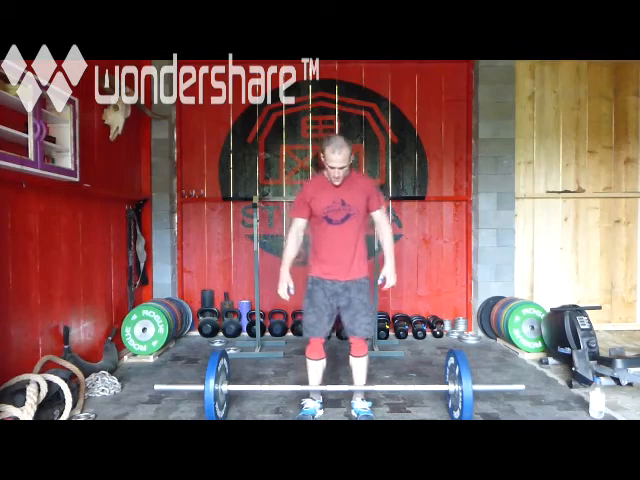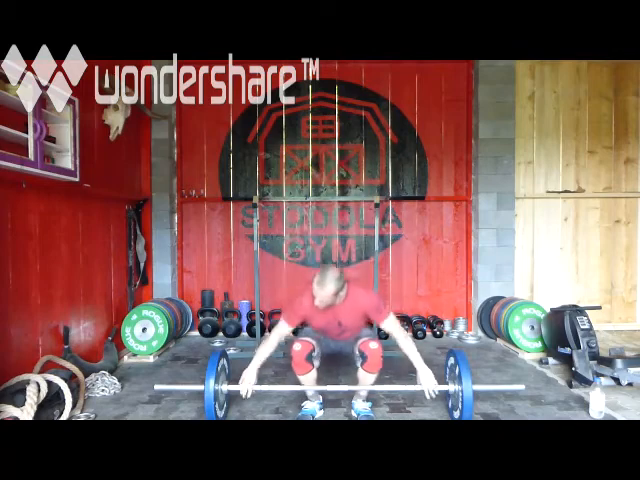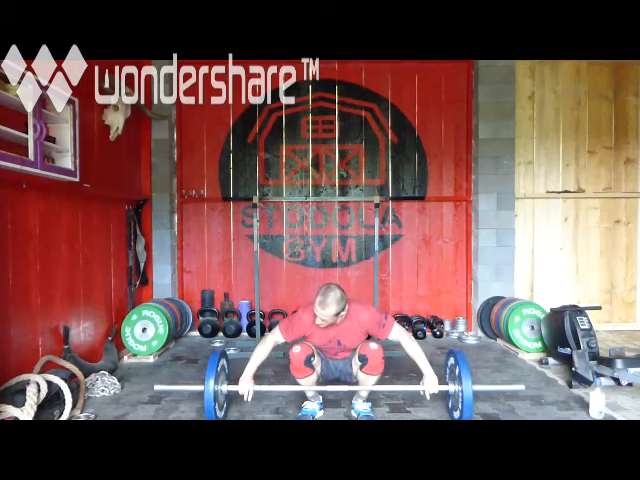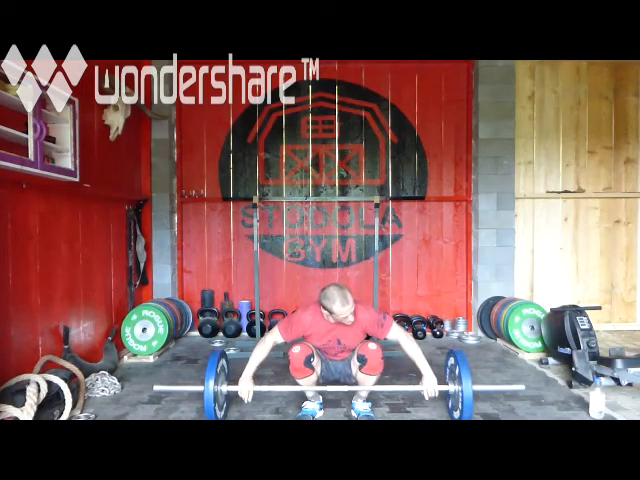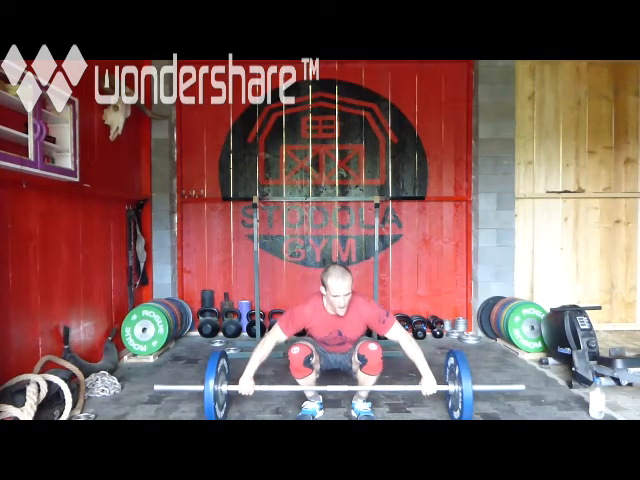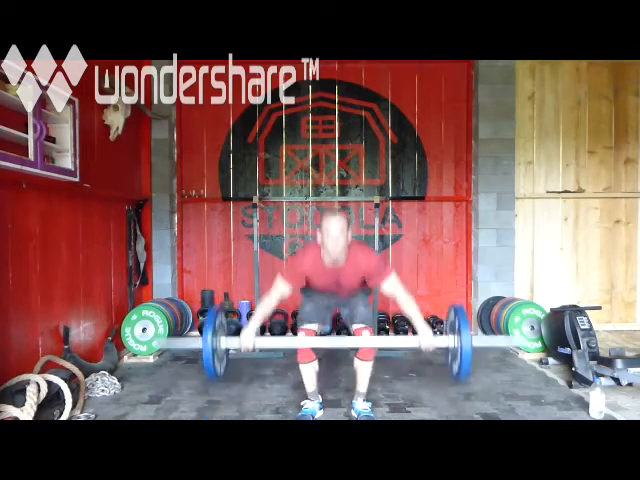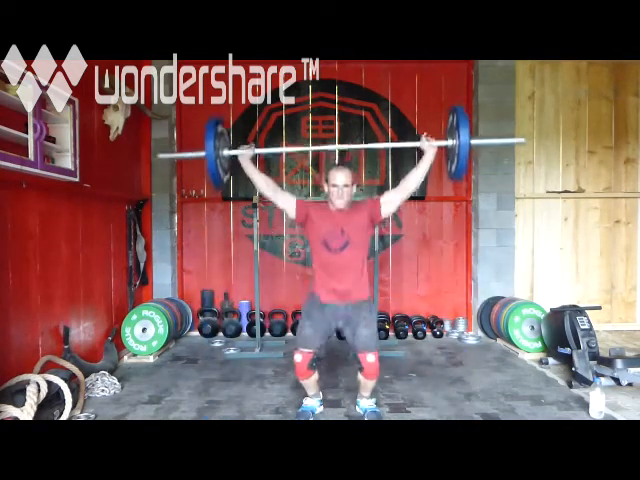
dt=0.7s
person 1, frame 1
left shoulder: (366, 186)
right shoulder: (310, 189)
left elbow: (382, 223)
right elbow: (296, 232)
left wrist: (389, 262)
right wrist: (284, 271)
left hip: (356, 278)
right hip: (319, 279)
left knee: (358, 339)
right knee: (315, 339)
left ankle: (359, 400)
right ankle: (314, 400)
person 1, frame 2
left shoulder: (363, 298)
right shoulder: (306, 301)
left elbow: (398, 331)
right elbow: (277, 333)
left wrist: (422, 369)
right wrist: (252, 369)
left hip: (353, 338)
right hip: (320, 337)
left knee: (373, 349)
right knee: (299, 349)
left ankle: (360, 400)
right ankle: (313, 400)
person 1, frame 3
left shoulder: (364, 315)
right shoulder: (305, 317)
left elbow: (404, 337)
right elbow: (270, 339)
left wrist: (428, 374)
right wrist: (247, 376)
left hip: (352, 364)
right hip: (321, 364)
left knee: (374, 351)
right knee: (298, 352)
left ankle: (360, 401)
right ankle: (313, 401)
person 1, frame 4
left shoulder: (364, 314)
right shoulder: (305, 317)
left elbow: (403, 336)
right elbow: (269, 339)
left wrist: (427, 374)
right wrist: (246, 377)
left hip: (353, 366)
right hip: (319, 366)
left knee: (373, 351)
right knee: (298, 352)
left ankle: (360, 401)
right ankle: (313, 401)
person 1, frame 5
left shoulder: (366, 308)
right shoulder: (306, 310)
left elbow: (403, 337)
right elbow: (271, 338)
left wrist: (427, 375)
right wrist: (247, 375)
left hip: (352, 355)
right hip: (321, 354)
left knee: (373, 351)
right knee: (297, 353)
left ankle: (360, 401)
right ankle: (313, 401)
person 1, frame 6
left shoulder: (364, 258)
right shoulder: (306, 259)
left elbow: (398, 290)
right elbow: (275, 293)
left wrist: (422, 328)
right wrist: (251, 328)
left hip: (355, 294)
right hip: (317, 295)
left knee: (365, 338)
right knee: (305, 338)
left ankle: (360, 402)
right ankle: (312, 403)
person 1, frame 7
left shoulder: (366, 213)
right shoulder: (310, 213)
left elbow: (404, 190)
right elbow: (273, 192)
left wrist: (429, 153)
right wrist: (246, 161)
left hip: (357, 303)
right hip: (320, 302)
left knee: (370, 364)
right knee: (301, 360)
left ankle: (365, 400)
right ankle: (313, 399)
